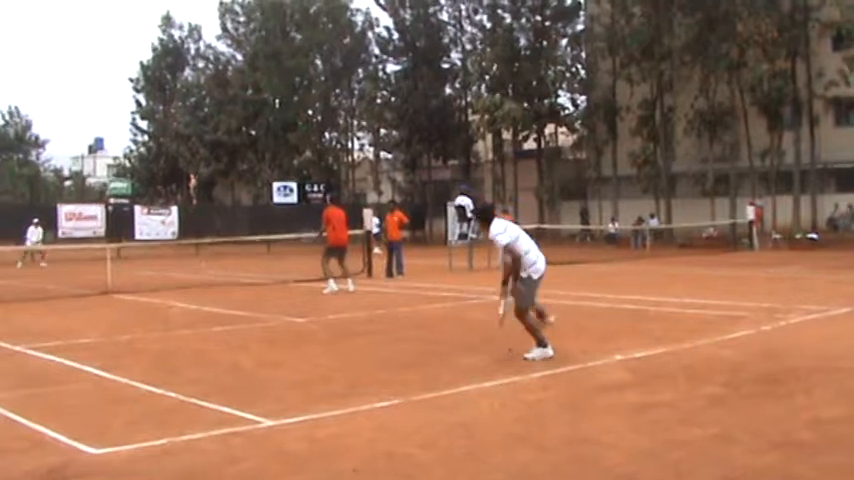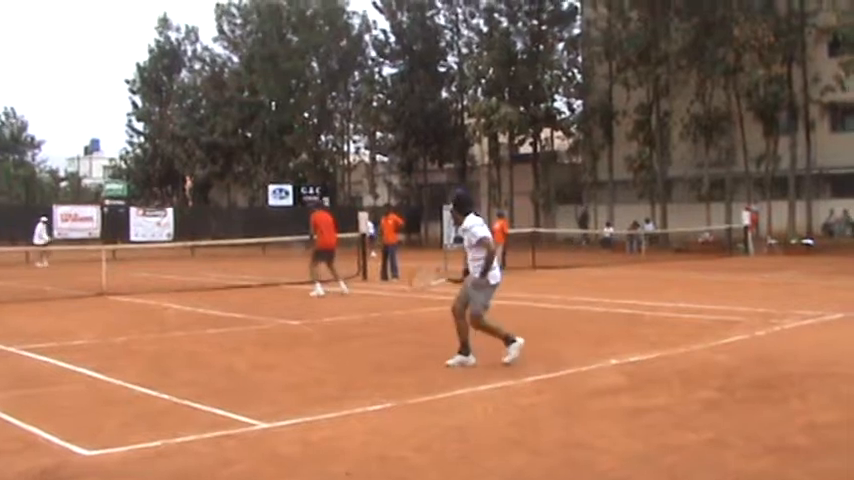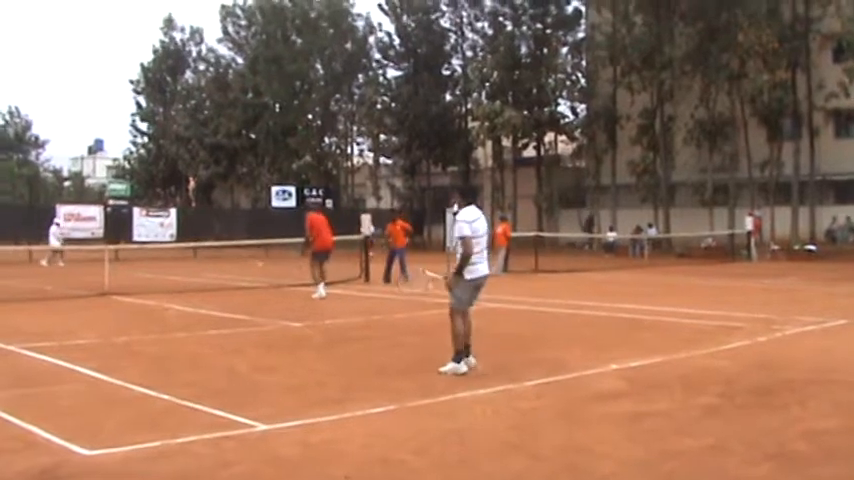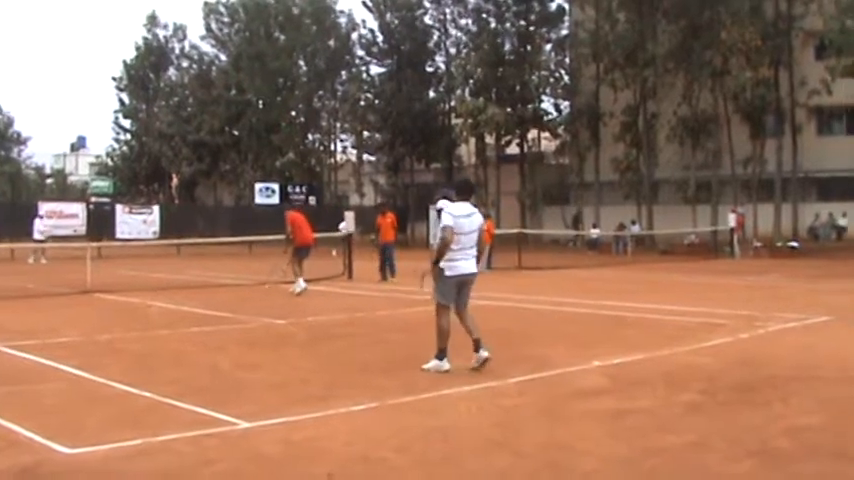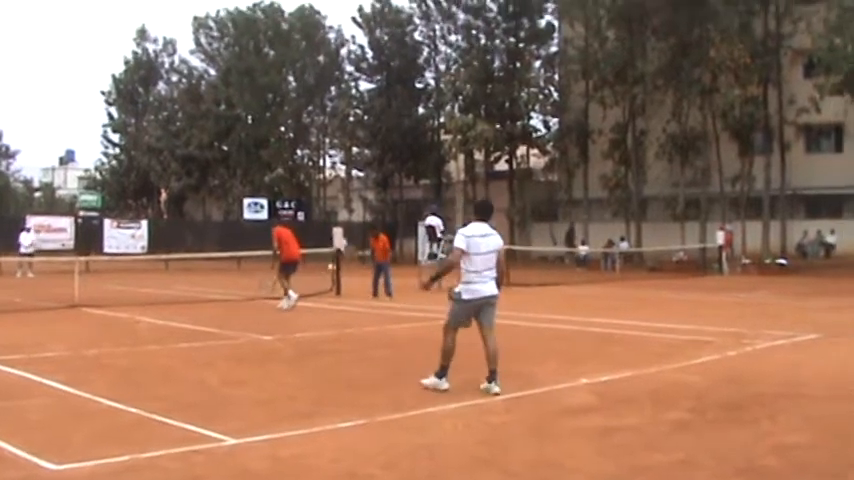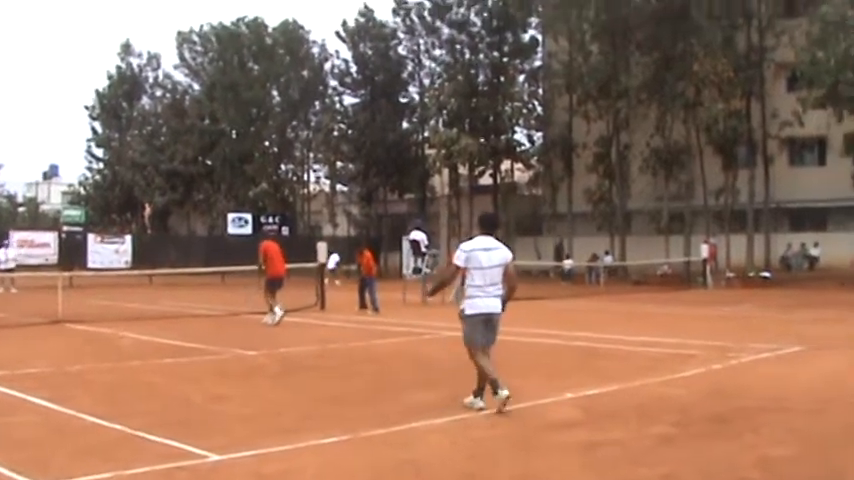
dt=0.3s
person 1, frame 1
left shoulder: (497, 233)
right shoulder: (501, 224)
left elbow: (516, 255)
left wrist: (510, 282)
right wrist: (505, 283)
left hip: (531, 271)
right hip: (537, 263)
left knee: (520, 312)
right knee: (517, 294)
left ankle: (543, 347)
right ankle: (543, 317)
person 1, frame 2
left shoulder: (473, 226)
right shoulder: (470, 225)
left elbow: (492, 250)
left wrist: (483, 278)
right wrist: (466, 273)
left hip: (485, 279)
right hip: (476, 277)
left knee: (476, 319)
right knee: (457, 310)
left ankle: (511, 341)
right ankle: (464, 354)
person 1, frame 3
left shoulder: (462, 219)
right shoulder: (479, 215)
left elbow: (467, 251)
left wrist: (456, 274)
left hip: (468, 274)
right hip: (480, 271)
left knee: (456, 313)
right knee: (463, 311)
left ankle: (458, 361)
right ankle: (466, 355)
person 1, frame 4
left shoulder: (449, 212)
right shoulder: (477, 215)
left elbow: (446, 240)
right elbow: (481, 246)
left wrist: (434, 262)
left hip: (449, 269)
right hip: (469, 269)
left knee: (442, 312)
right knee: (463, 311)
left ankle: (441, 359)
right ankle: (480, 350)
person 1, frame 5
left shoulder: (464, 233)
right shoulder: (496, 237)
left elbow: (452, 261)
right elbow: (501, 269)
left wrist: (432, 280)
right wrist: (496, 289)
left hip: (468, 293)
right hip: (489, 292)
left knee: (450, 330)
right knee: (488, 334)
left ankle: (441, 377)
right ankle: (492, 381)
person 1, frame 6
left shoulder: (467, 248)
right shoulder: (504, 251)
left elbow: (448, 276)
right elbow: (512, 285)
left wrist: (433, 290)
right wrist: (503, 303)
left hip: (473, 307)
right hip: (494, 307)
left knee: (476, 353)
right knee: (483, 351)
left ankle: (499, 390)
right ankle: (477, 397)
